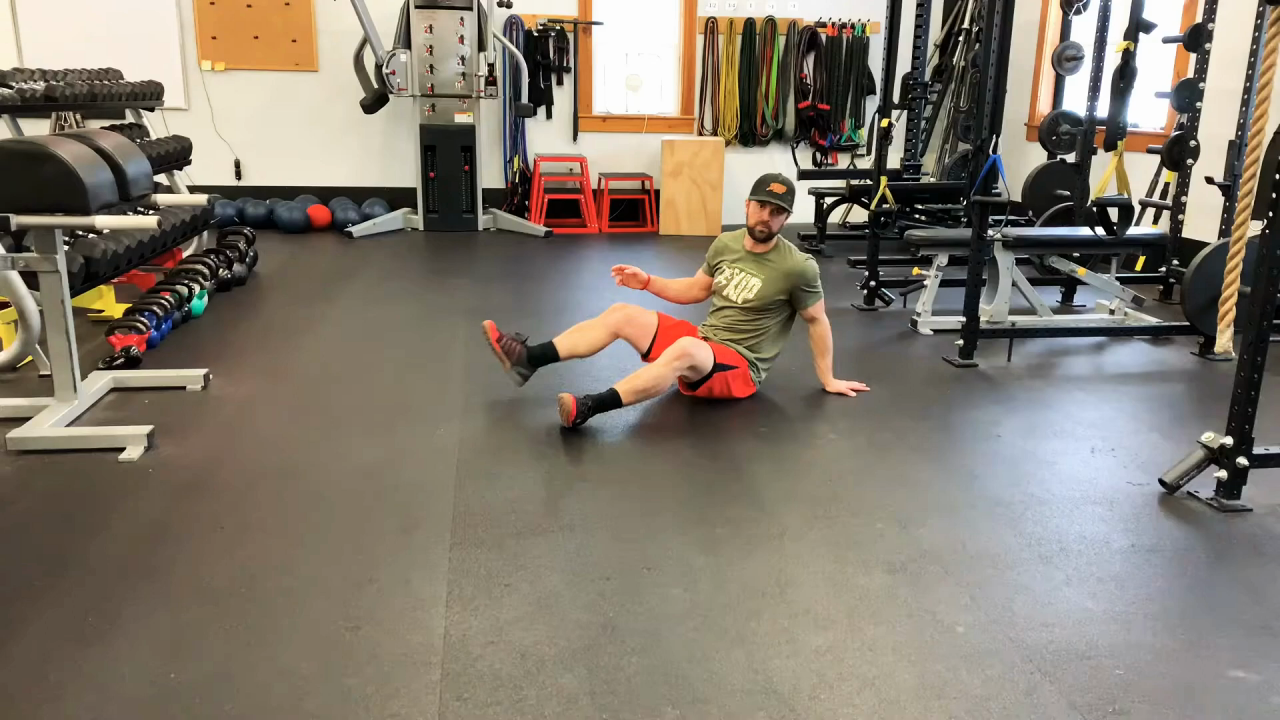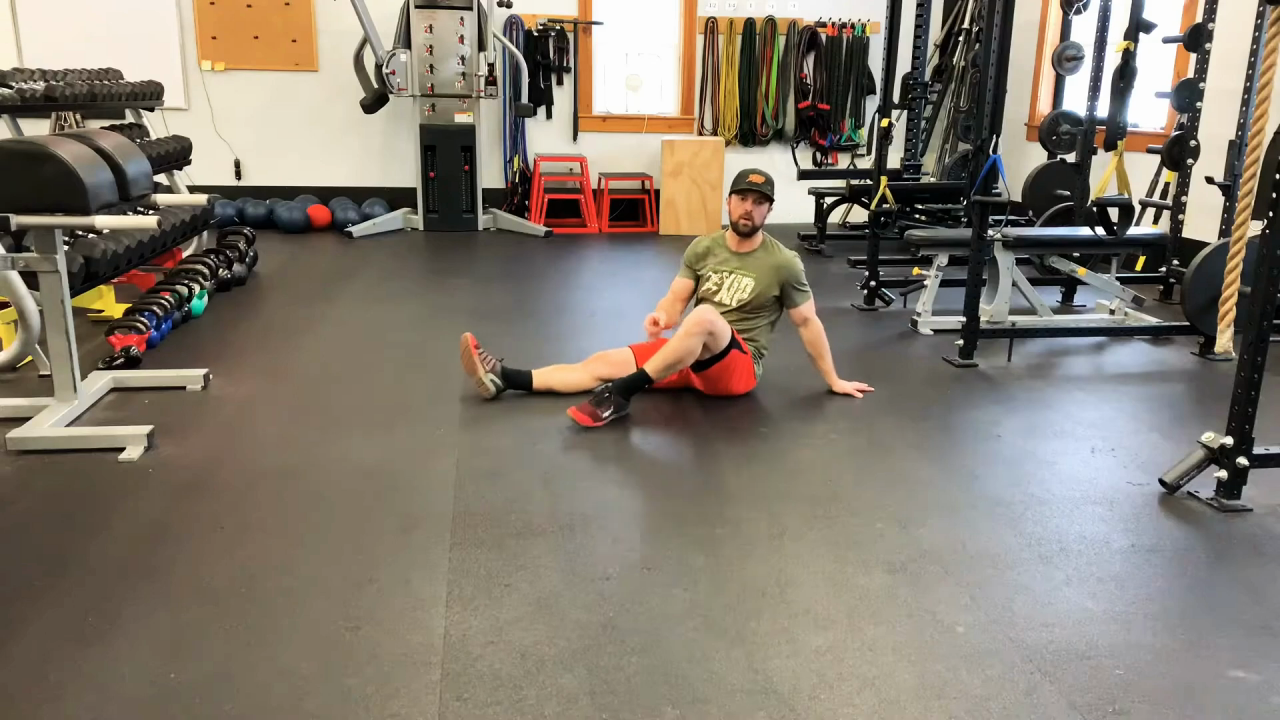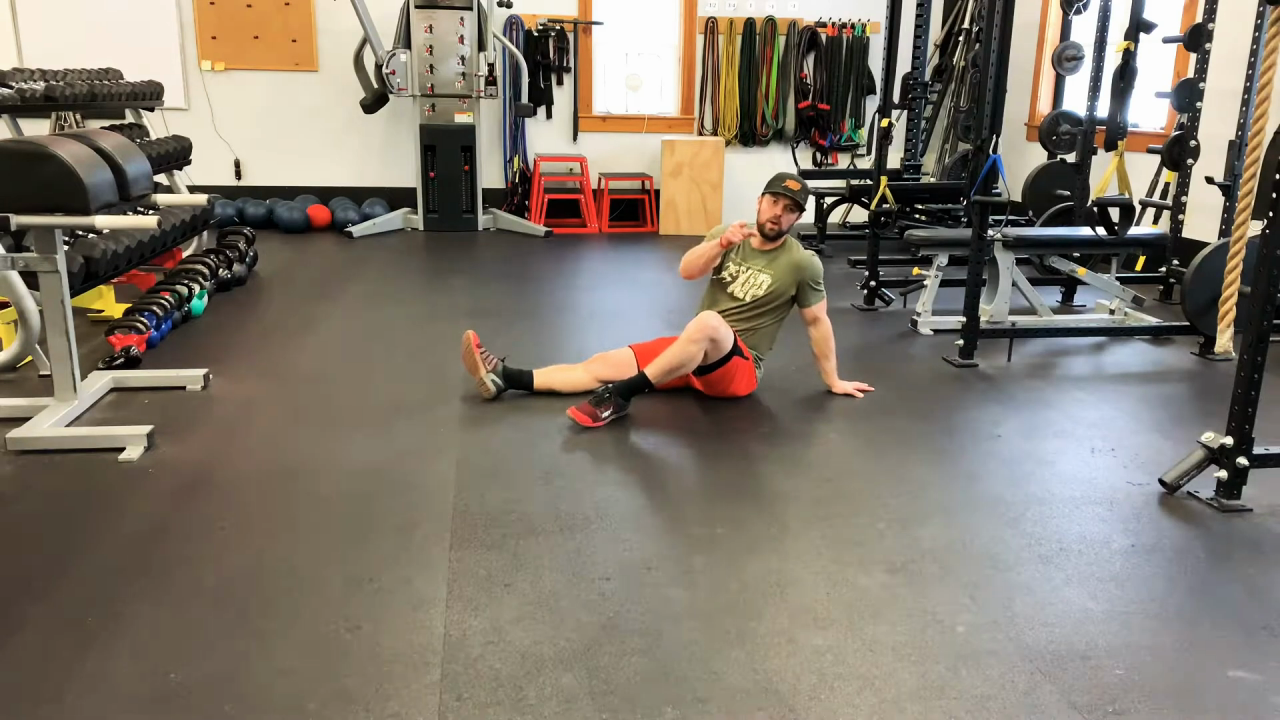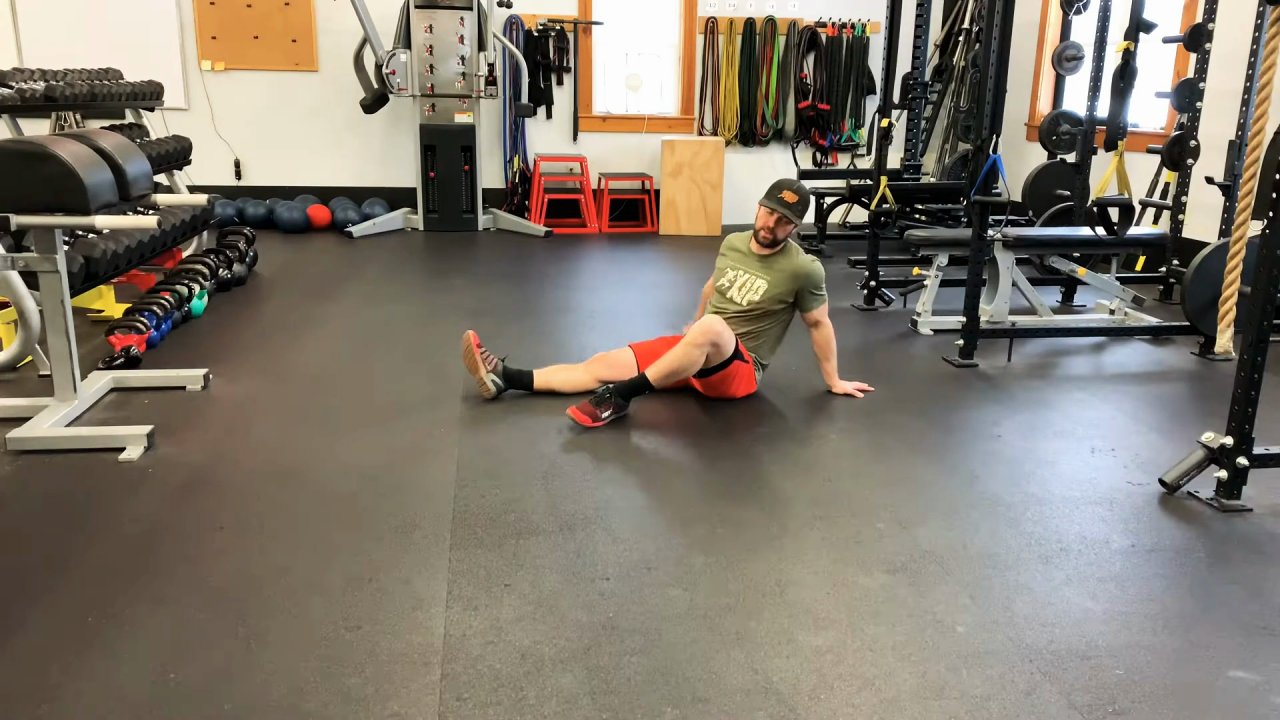
dt=0.5s
person 1, frame 1
left shoulder: (797, 267)
right shoulder: (725, 244)
left elbow: (817, 320)
right elbow: (697, 290)
left wrist: (828, 380)
right wrist: (648, 282)
left hip: (738, 368)
right hip: (702, 340)
left knee: (684, 351)
right knee: (622, 312)
left ankle: (589, 407)
right ankle: (529, 358)
person 1, frame 2
left shoulder: (784, 264)
right shoulder: (703, 248)
left elbow: (807, 322)
right elbow: (676, 300)
left wrist: (833, 380)
right wrist: (660, 317)
left hip: (736, 365)
right hip: (691, 355)
left knee: (705, 316)
right knee: (601, 364)
left ankle: (621, 395)
right ankle: (503, 378)
person 1, frame 3
left shoulder: (802, 264)
right shoulder: (726, 235)
left elbow: (817, 321)
right elbow: (686, 271)
left wrist: (832, 380)
right wrist: (722, 244)
left hip: (738, 367)
right hip: (692, 352)
left knee: (707, 323)
right knee: (602, 364)
left ankle: (621, 396)
right ankle: (504, 378)
person 1, frame 4
left shoulder: (803, 270)
right shoulder: (733, 243)
left elbow: (819, 324)
left wrist: (833, 380)
right wrist: (687, 327)
left hip: (738, 368)
right hip: (693, 352)
left knee: (711, 327)
right knee: (602, 364)
left ankle: (621, 396)
right ankle: (505, 378)
